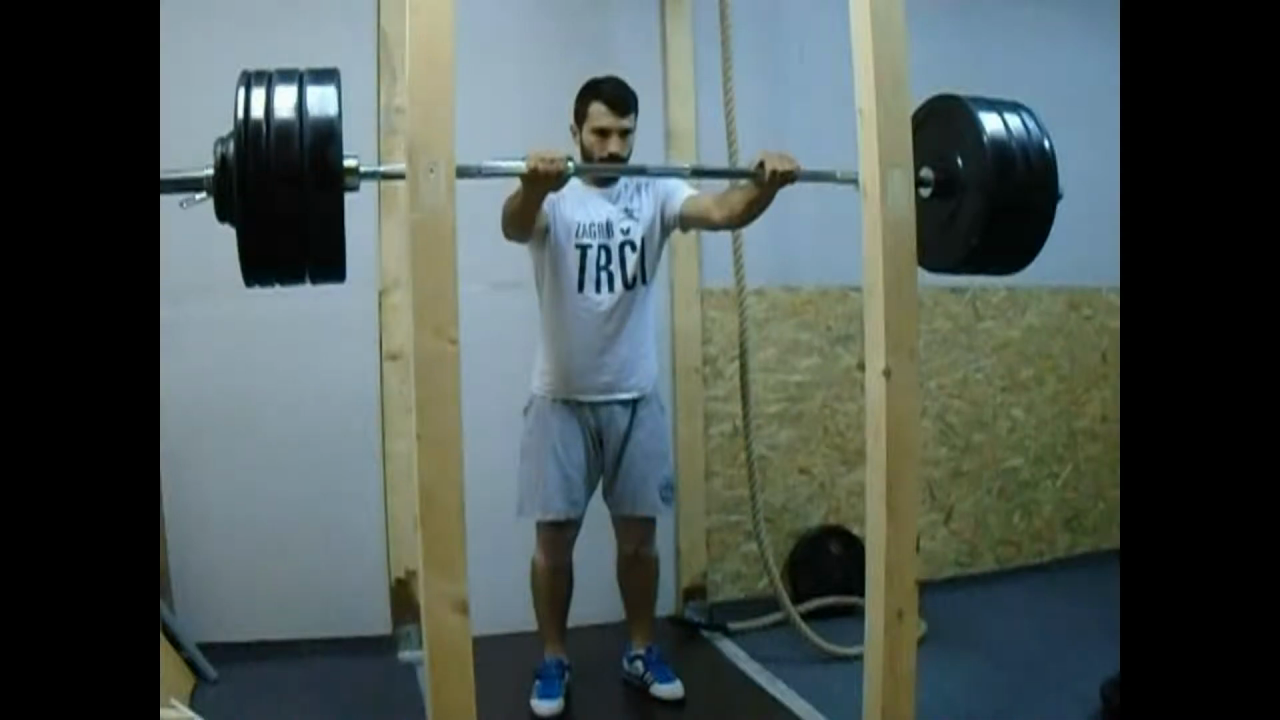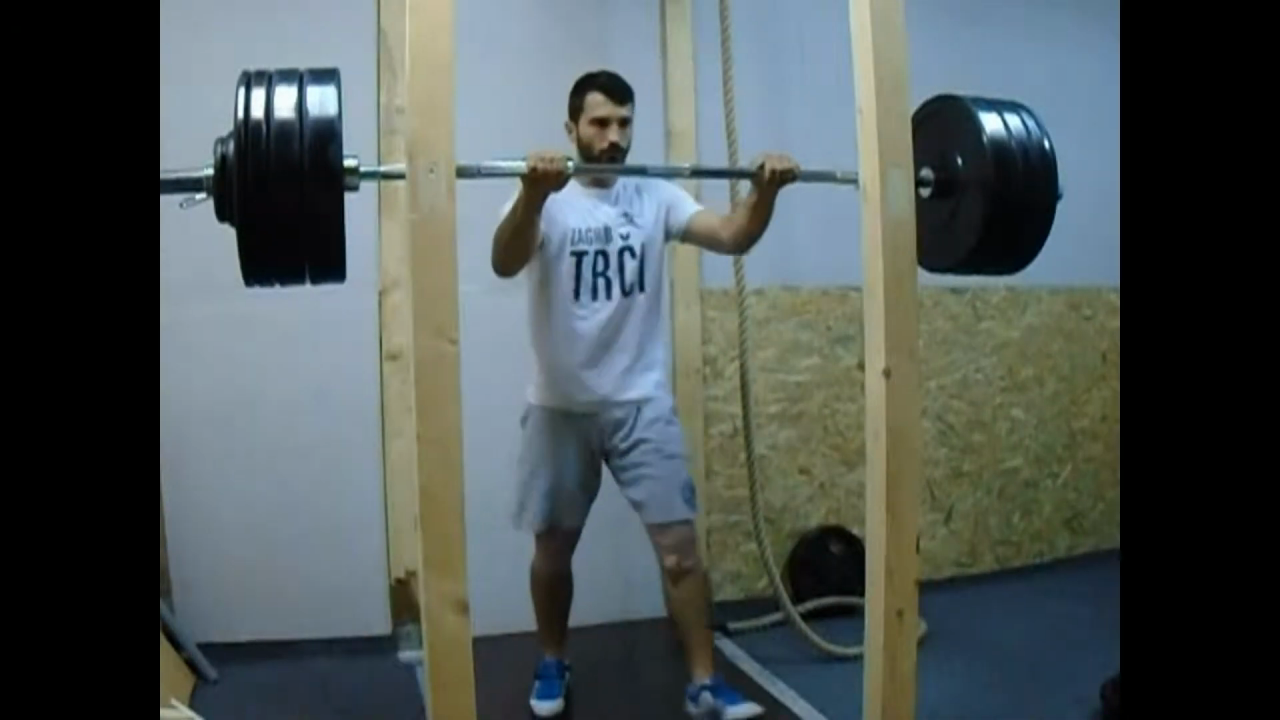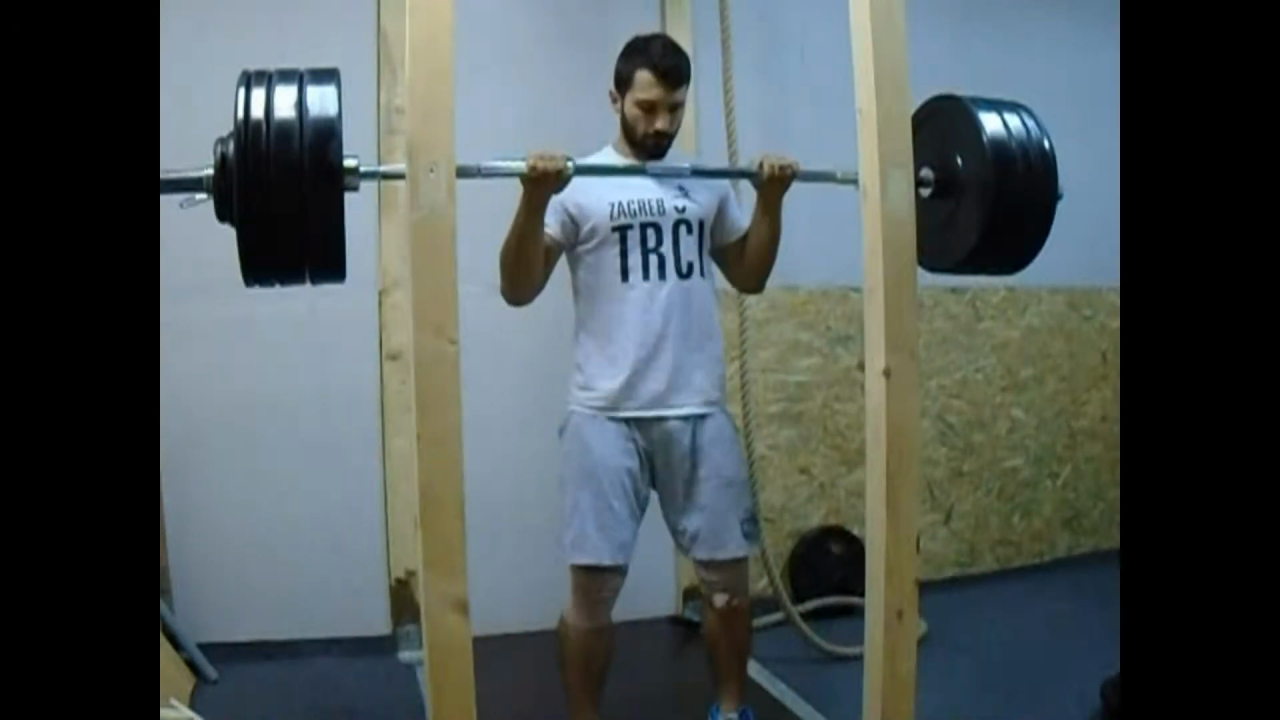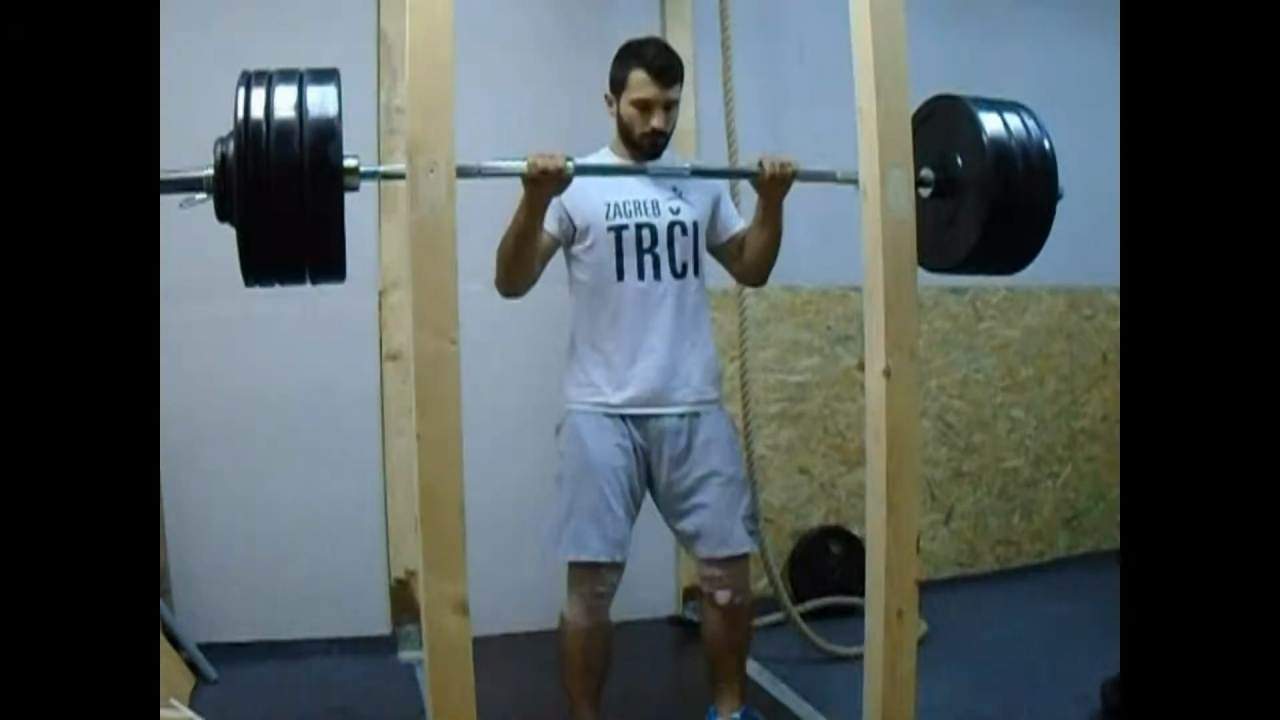
dt=1s
person 1, frame 1
left shoulder: (655, 194)
right shoulder: (554, 197)
left elbow: (720, 212)
right elbow: (514, 225)
left wrist: (765, 184)
right wrist: (534, 183)
left hip: (636, 396)
right hip: (562, 397)
left knee: (639, 532)
right knee: (554, 535)
left ankle: (641, 653)
right ankle: (553, 661)
person 1, frame 2
left shoulder: (657, 198)
right shoulder: (548, 203)
left elbow: (731, 236)
right elbow: (504, 262)
left wrist: (765, 192)
right wrist: (533, 191)
left hip: (642, 401)
right hip: (560, 407)
left knee: (678, 541)
right knee: (553, 546)
right ankle: (553, 663)
person 1, frame 3
left shoulder: (708, 184)
right shoulder: (578, 186)
left elbow: (750, 276)
right elbow: (517, 290)
left wrist: (770, 200)
right wrist: (533, 200)
left hip: (700, 412)
right hip: (606, 416)
left knee: (727, 574)
right knee: (594, 585)
person 1, frame 4
left shoulder: (701, 185)
right shoulder: (576, 187)
left elbow: (751, 269)
right elbow: (511, 282)
left wrist: (772, 200)
right wrist: (534, 199)
left hip: (693, 409)
right hip: (602, 412)
left knee: (728, 571)
right knee: (591, 581)
